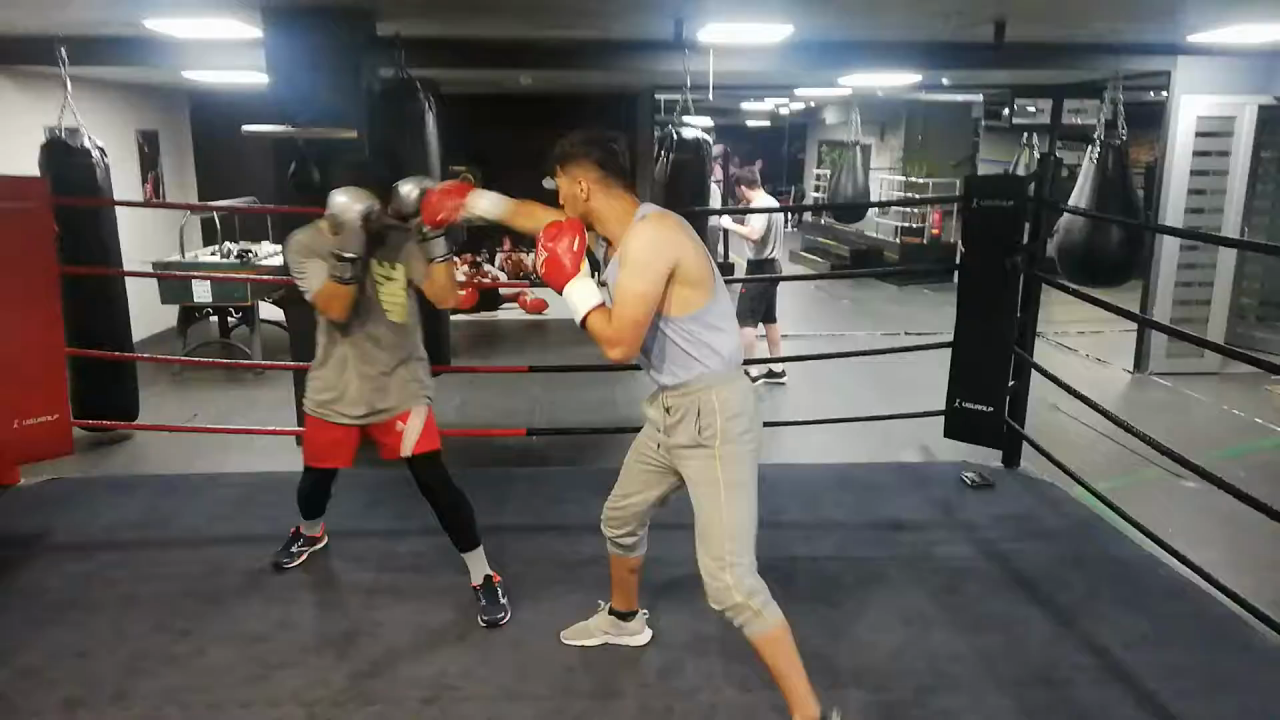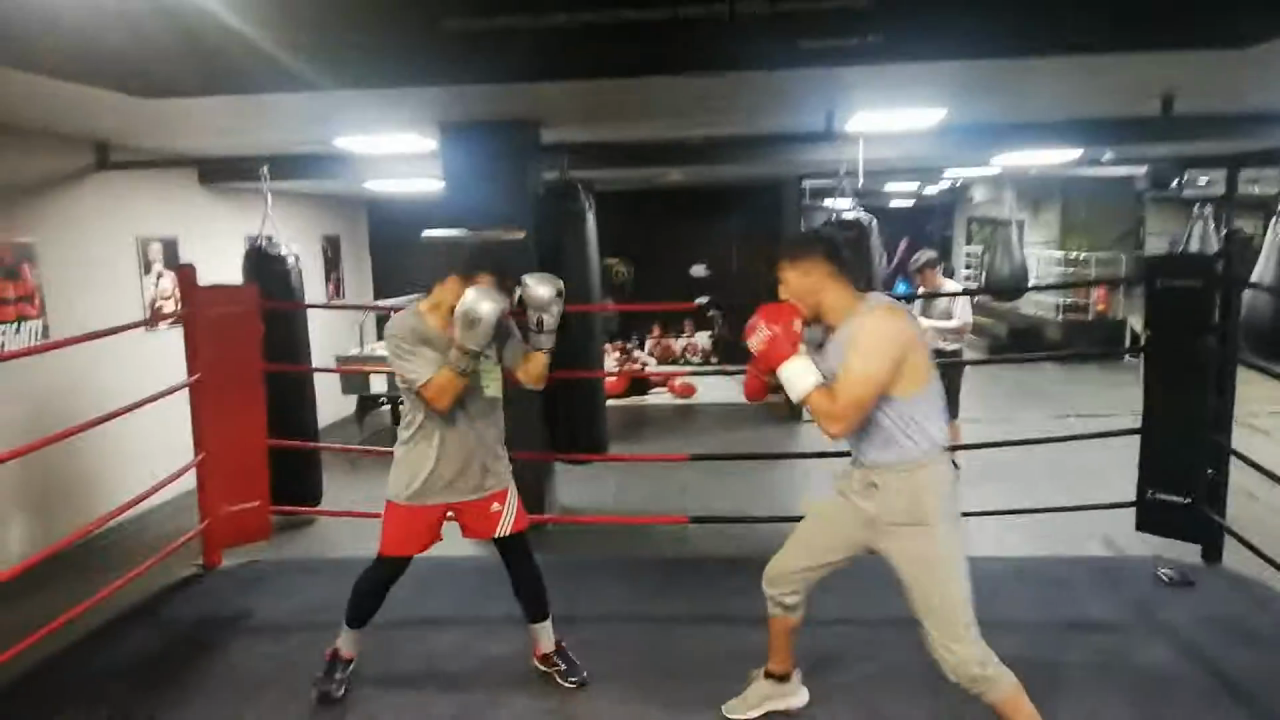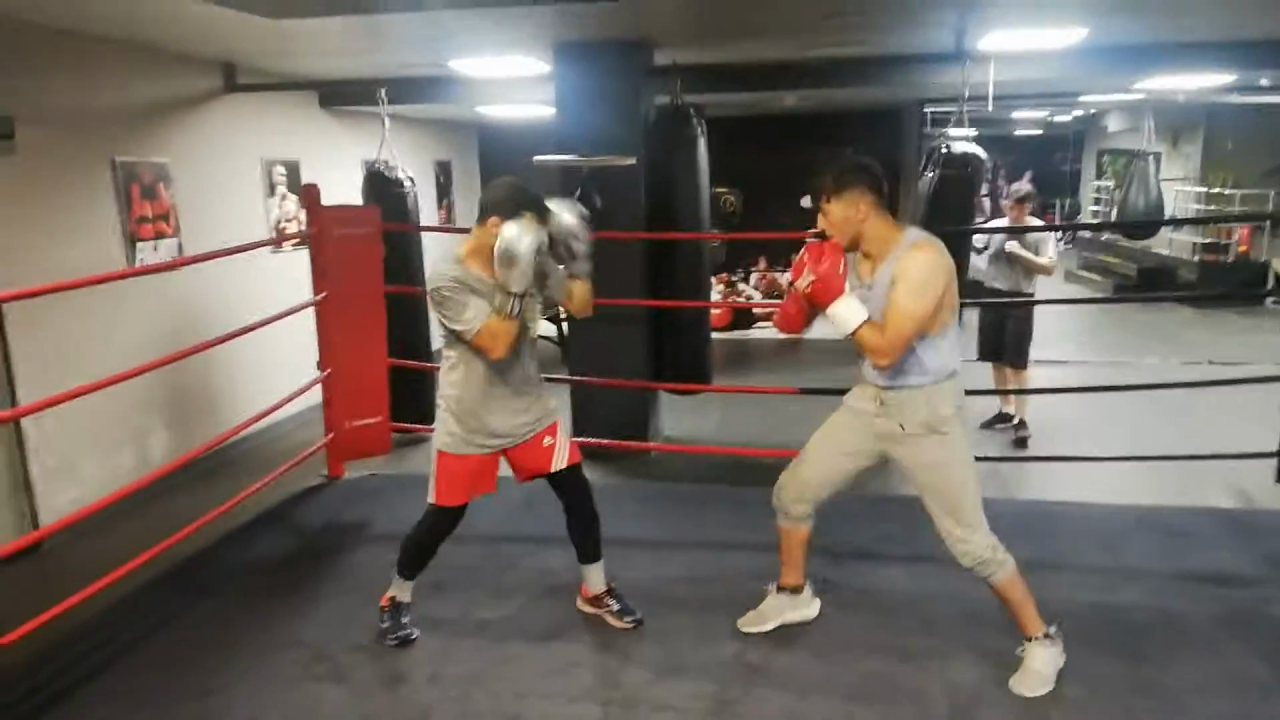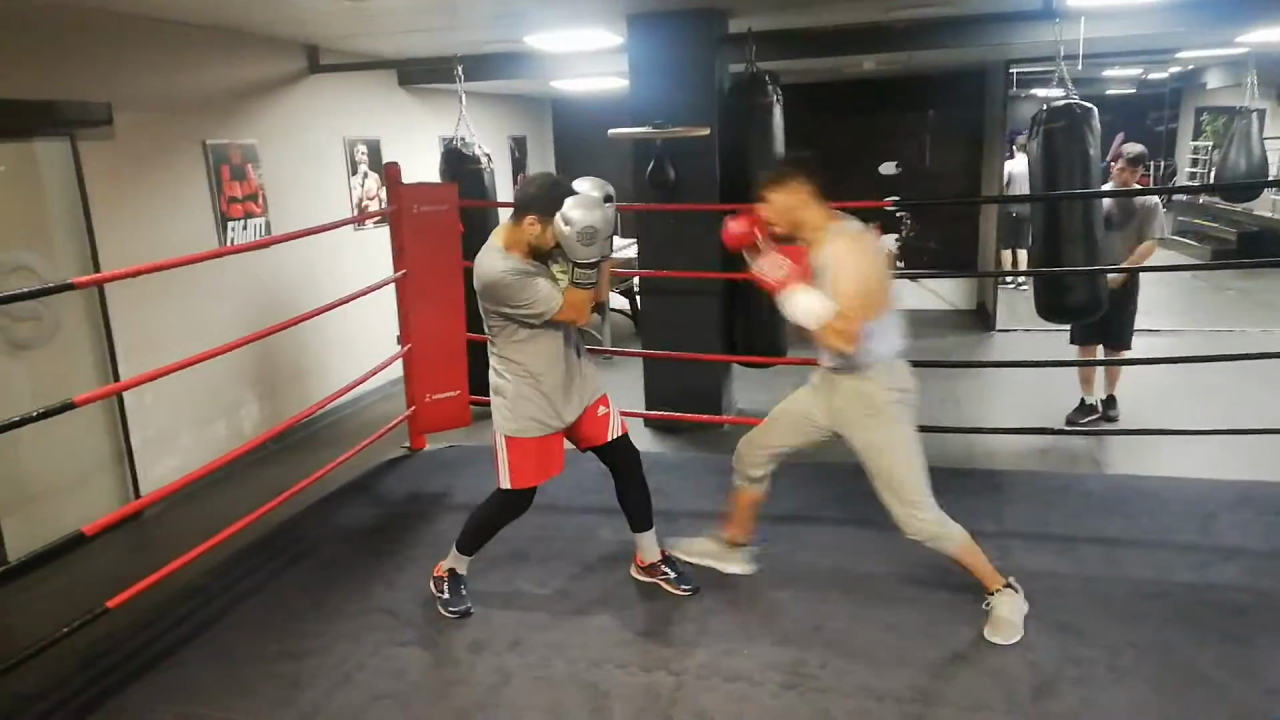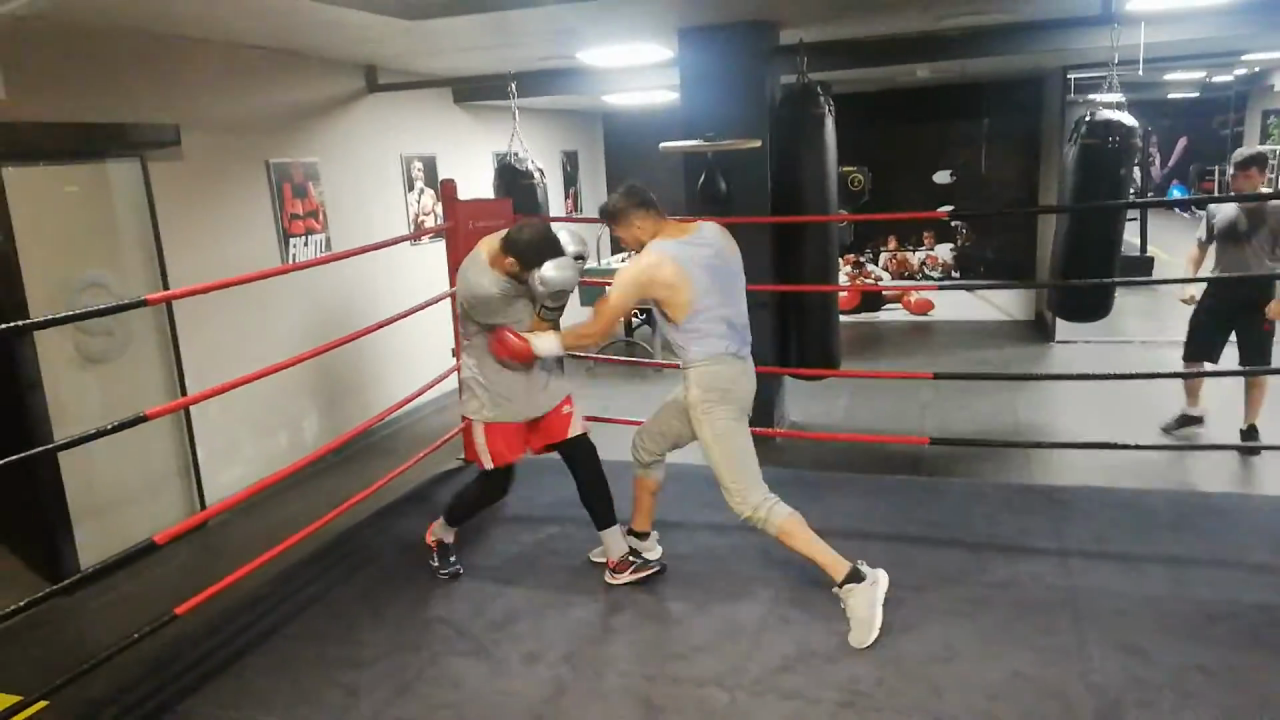
dt=1s
person 1, frame 1
left shoulder: (651, 237)
right shoulder: (623, 223)
left elbow: (620, 344)
right elbow: (541, 220)
left wrist: (571, 279)
right wrist: (469, 199)
left hip: (714, 411)
right hip: (672, 407)
left knee: (730, 582)
right knee: (620, 517)
right ankle: (624, 617)
person 1, frame 2
left shoulder: (880, 324)
right shoulder: (836, 328)
left elbow: (839, 420)
left wrist: (787, 356)
right wrist: (777, 363)
left hip: (915, 495)
right hip: (863, 486)
left knee: (960, 653)
right knee: (782, 576)
right ankle: (779, 679)
person 1, frame 3
left shoulder: (921, 259)
right shoulder: (865, 254)
left elbow: (885, 352)
left wrist: (833, 296)
right wrist: (813, 298)
left hip: (925, 409)
right hip: (870, 401)
left knee: (969, 540)
right knee: (793, 488)
left ankle: (1041, 640)
right ankle: (791, 592)
person 1, frame 4
left shoulder: (850, 244)
right shoulder: (815, 242)
left elbow: (843, 339)
right elbow: (782, 274)
left wrist: (790, 285)
right wrist: (760, 250)
left hip: (876, 389)
right hip: (833, 384)
left knee: (918, 518)
right knee: (753, 452)
left ankle: (1003, 592)
right ankle: (729, 545)
person 1, frame 5
left shoulder: (645, 267)
right shoulder: (713, 232)
left elbow: (593, 332)
left wrist: (534, 344)
left hip: (713, 383)
right hip: (730, 366)
left knee: (751, 503)
right knee: (646, 446)
left ankle: (855, 580)
right ankle: (640, 537)
person 2, frame 1
left shoulder: (402, 236)
right shoulder: (306, 243)
left elbow: (446, 298)
right elbow: (334, 311)
left wrist: (433, 236)
right wrist: (347, 249)
left hip: (399, 384)
right hip: (336, 388)
left knee: (434, 479)
right knee: (318, 473)
left ankle: (483, 577)
right ankle: (309, 531)
person 2, frame 2
left shoulder: (494, 323)
right shoulder: (405, 329)
left elbow: (534, 378)
right elbow: (441, 398)
left wrist: (543, 324)
right wrist: (466, 347)
left hip: (485, 468)
right hip: (423, 473)
left knee: (520, 555)
right knee: (388, 566)
left ankle: (547, 649)
right ankle: (343, 652)
person 2, frame 3
left shoulder: (528, 259)
right shoulder: (448, 280)
left elbow: (581, 306)
right elbow: (497, 347)
left wrist: (574, 252)
right wrist: (513, 287)
left hip: (529, 410)
right hip: (468, 424)
left knee: (578, 493)
right knee: (441, 518)
left ankle: (595, 591)
right ankle: (397, 598)
person 2, frame 4
left shoulder: (534, 244)
right shoulder: (498, 274)
left elbow: (597, 293)
right elbow: (575, 313)
left wrist: (594, 247)
right wrist: (585, 253)
left hip: (574, 383)
right hip: (526, 399)
left knee: (627, 461)
right knee: (514, 497)
left ankle: (650, 560)
right ankle: (450, 570)
person 2, frame 5
left shoulder: (518, 244)
right shoulder: (483, 289)
right elbow: (536, 336)
left wrist: (565, 275)
right wrist: (549, 298)
left hip: (535, 379)
right hip: (493, 391)
left knee: (583, 458)
right knee: (496, 480)
left ankle: (617, 555)
right ankle: (442, 533)
person 3, frame 1
left shoulder: (760, 206)
right shoulder: (773, 203)
left elbow: (754, 234)
left wrist: (729, 224)
left hip: (759, 267)
right hip: (771, 266)
left knee: (746, 319)
right knee: (769, 319)
left ankle: (748, 371)
right ankle: (776, 369)
person 3, frame 2
left shoulder: (956, 292)
right shoulder: (921, 292)
left elbow: (964, 325)
left wrist: (929, 323)
left hip: (949, 358)
left knee: (949, 414)
person 3, frame 3
left shoulder: (1042, 232)
right shoulder: (994, 226)
left elbow: (1049, 267)
right elbow: (970, 246)
left wrist: (1021, 253)
left hip: (1019, 300)
right hip: (992, 296)
left knee: (1017, 362)
right knee: (997, 359)
left ankle: (1020, 420)
right ankle: (1006, 411)
person 3, frame 4
left shoulder: (1148, 202)
left elbow: (1149, 245)
left wrist: (1121, 273)
left hip: (1122, 280)
left knee: (1115, 346)
right knee: (1086, 343)
left ankle: (1110, 397)
right ankle: (1090, 403)
person 3, frame 5
right shoulder: (1217, 208)
right elbow: (1201, 246)
right wrist: (1189, 282)
right hip: (1220, 288)
right knee: (1194, 355)
left ankle: (1250, 426)
right ankle: (1192, 412)
